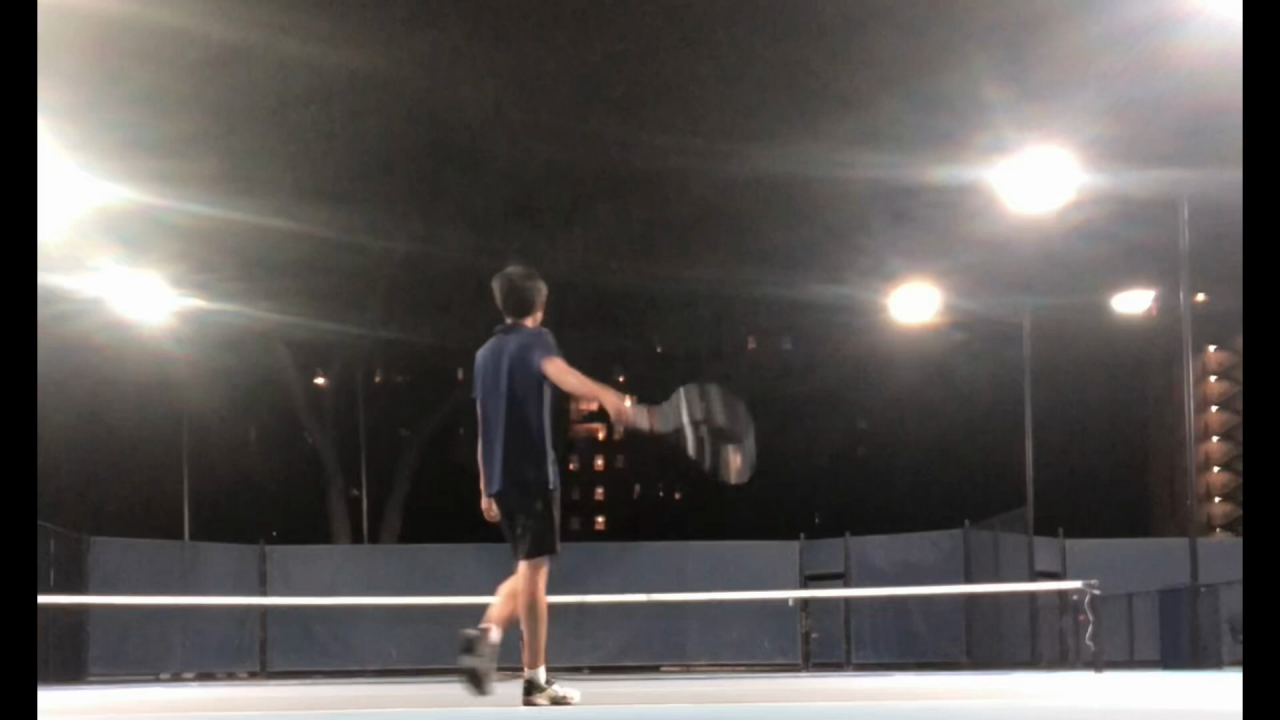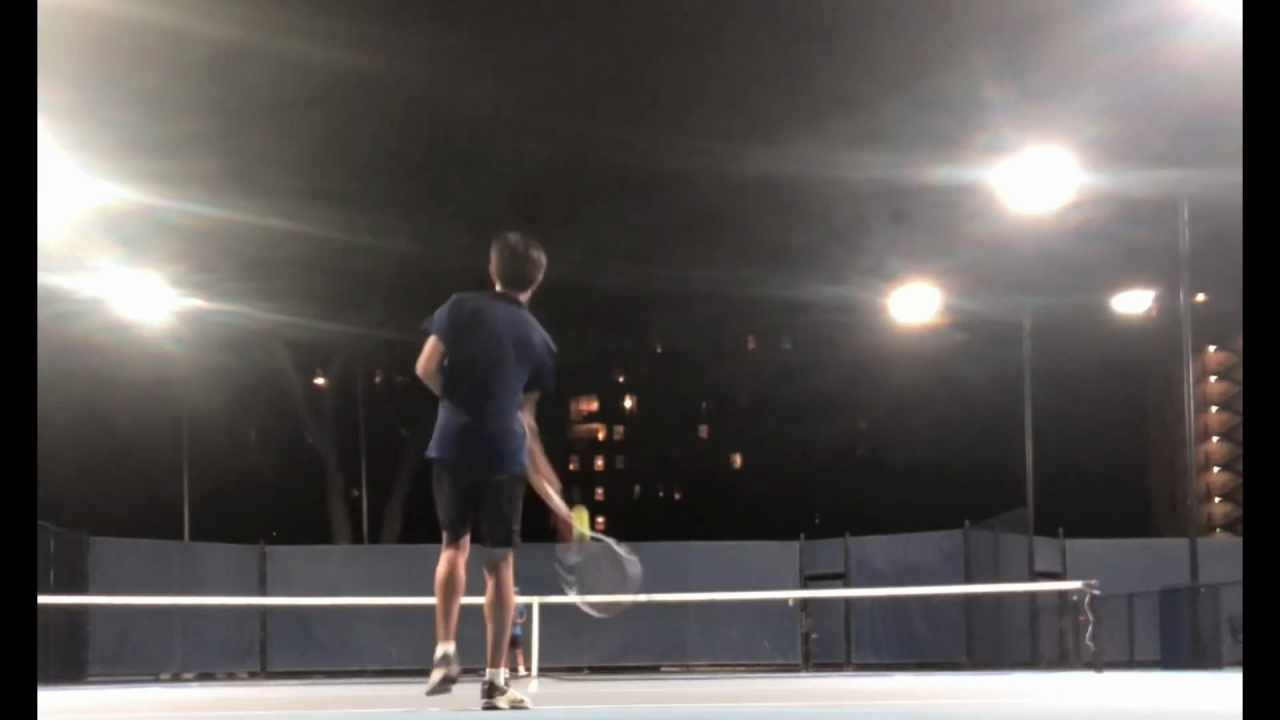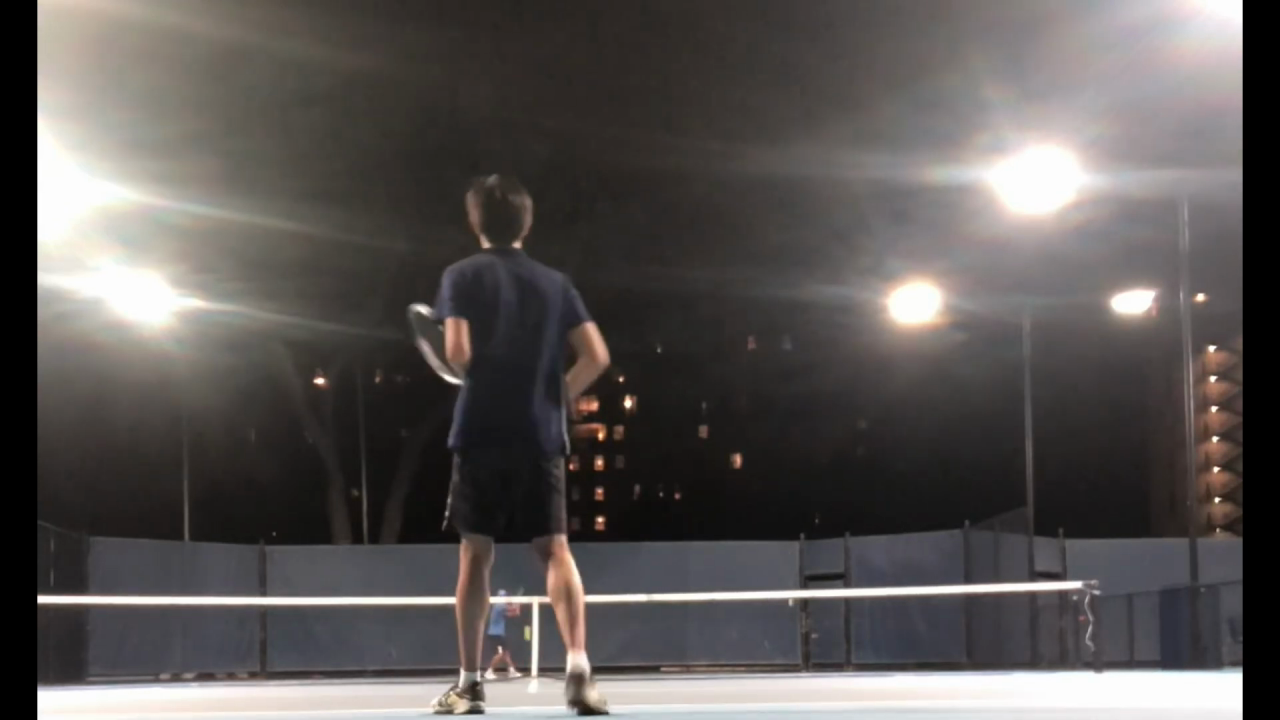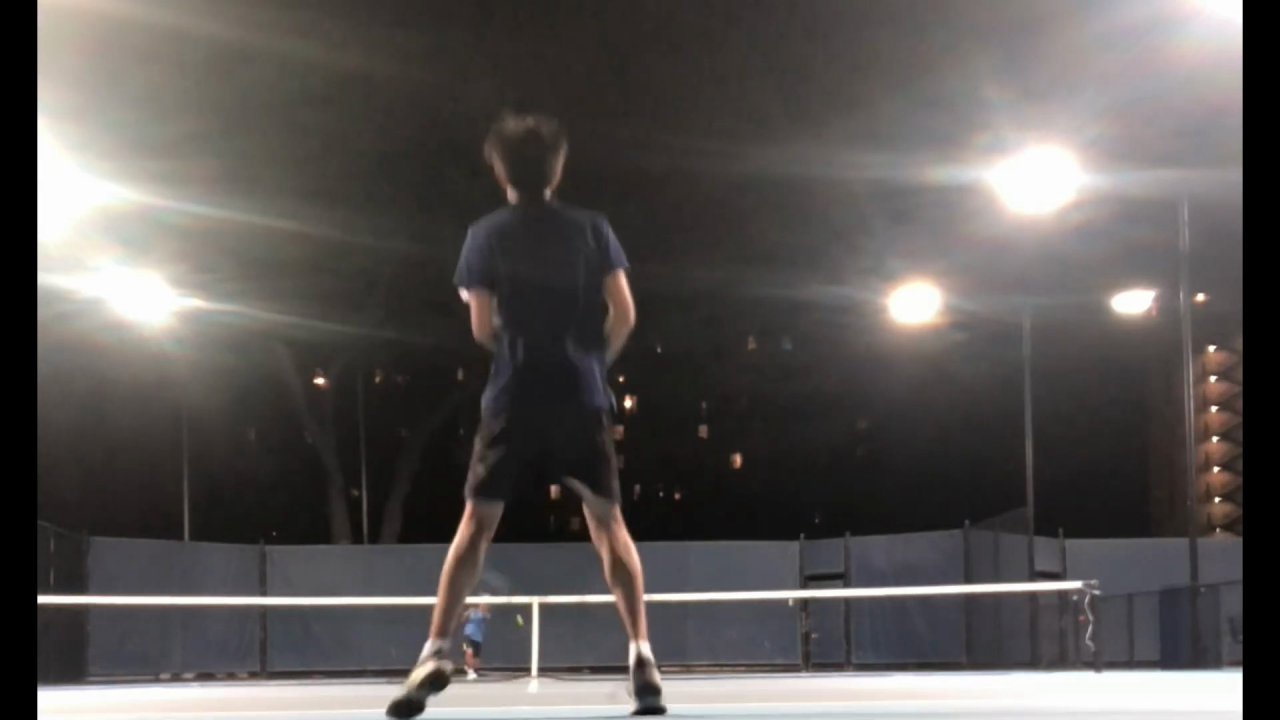
dt=1s
person 1, frame 1
left shoulder: (484, 354)
right shoulder: (534, 338)
right elbow: (558, 372)
left wrist: (486, 488)
right wrist: (609, 396)
left hip: (501, 479)
right hip: (534, 473)
left knee: (526, 573)
right knee: (535, 573)
left ankle: (487, 635)
right ankle: (536, 681)
person 1, frame 2
left shoulder: (460, 306)
right shoulder: (540, 339)
left elbow: (426, 369)
right wrist: (545, 483)
left hip: (453, 446)
right hip: (504, 454)
left knee: (453, 547)
right knee: (499, 564)
left ankle: (444, 653)
right ankle: (496, 682)
person 1, frame 3
left shoulder: (462, 274)
right shoulder: (556, 283)
left elbow: (457, 352)
right elbow: (597, 358)
left wrist: (477, 376)
left hip: (480, 435)
right hip: (538, 437)
left knee: (475, 556)
right knee: (556, 553)
right ankle: (577, 669)
person 1, frame 4
left shoulder: (485, 235)
right shoulder: (593, 228)
left elbow: (484, 327)
right elbow: (624, 312)
left hip: (515, 396)
right hip: (582, 395)
left knee: (477, 523)
right knee: (609, 525)
left ankle: (435, 656)
right ankle: (641, 659)
